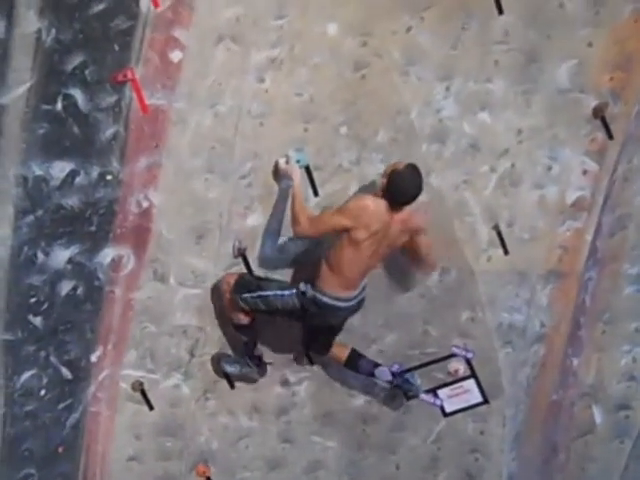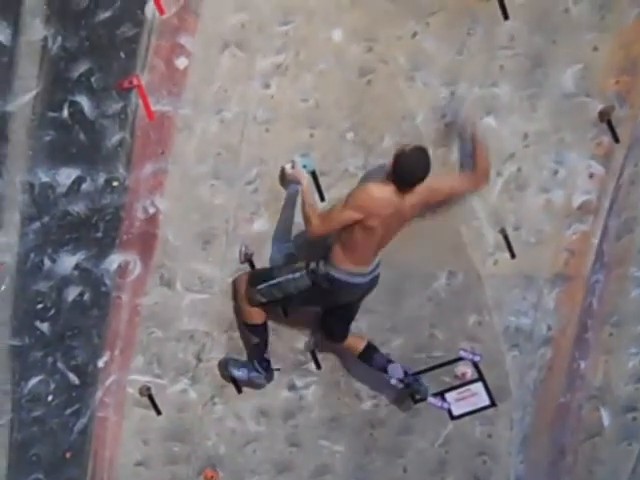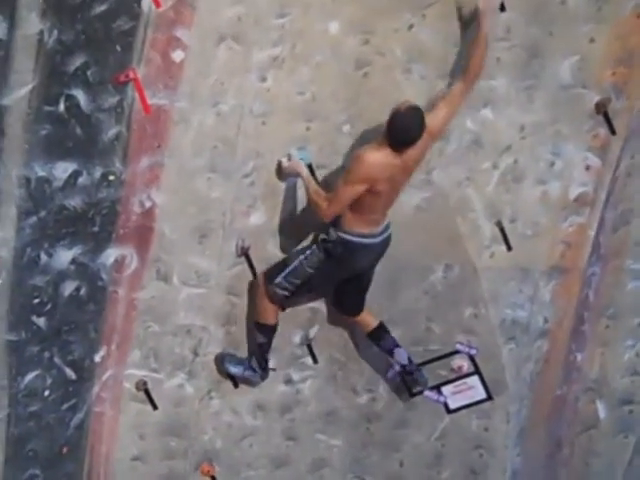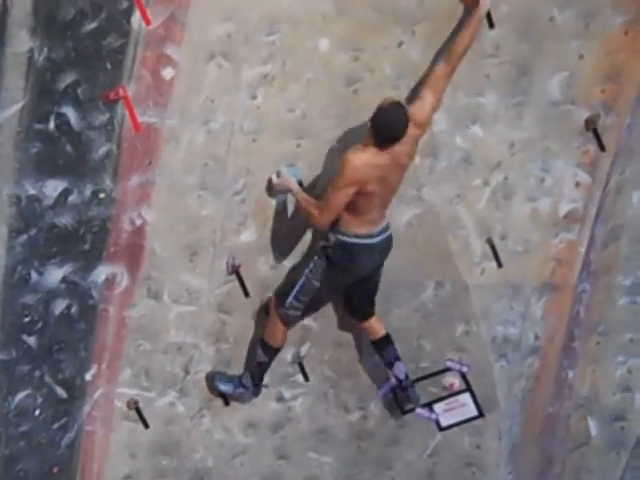
dt=0.2s
person 1, frame 1
left shoulder: (364, 209)
right shoulder: (412, 222)
left elbow: (303, 226)
right elbow: (427, 264)
left wrist: (294, 180)
left hip: (321, 301)
right hip: (353, 301)
left knee: (229, 286)
right knee: (323, 346)
left ankle: (252, 360)
right ankle: (394, 377)
person 1, frame 2
left shoulder: (371, 195)
right shoulder: (427, 192)
left elbow: (317, 227)
right elbow: (480, 178)
left wrist: (303, 182)
right wrist: (474, 136)
left hip: (335, 279)
right hip: (366, 278)
left knee: (245, 286)
right knee: (338, 335)
left ankle: (259, 368)
right ankle: (405, 378)
person 1, frame 3
left shoulder: (370, 162)
right shoulder: (427, 134)
left elbow: (327, 211)
right elbow: (467, 79)
left wrist: (302, 173)
left hip: (346, 245)
right hip: (378, 241)
left knee: (268, 287)
right knee: (354, 309)
left ankle: (256, 366)
right ankle: (409, 367)
person 1, frame 4
left shoulder: (356, 163)
right shoulder: (415, 127)
left elbow: (321, 218)
right elbow: (447, 63)
left wrist: (292, 187)
left hip: (347, 249)
right hip: (380, 243)
left knee: (282, 309)
right knee: (365, 314)
left ankle: (249, 383)
right ankle: (405, 384)
